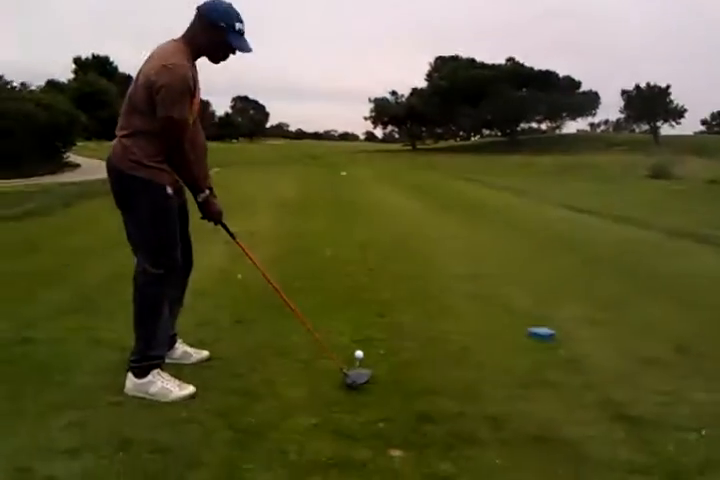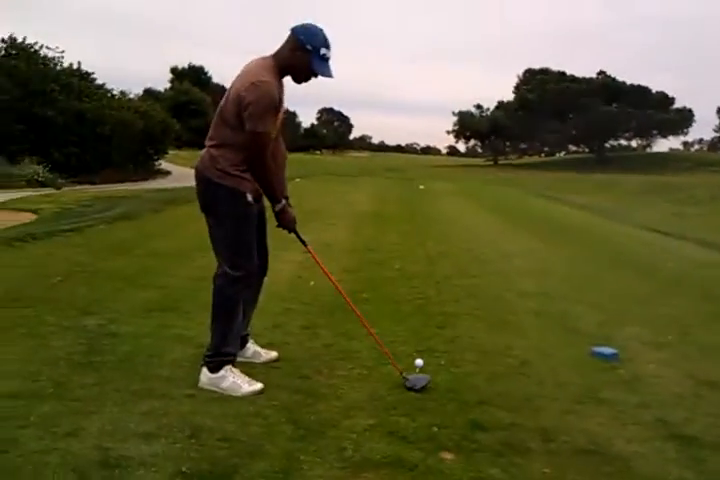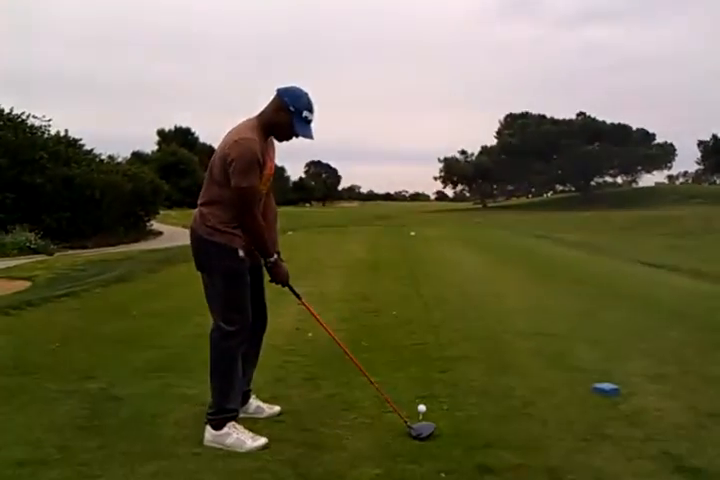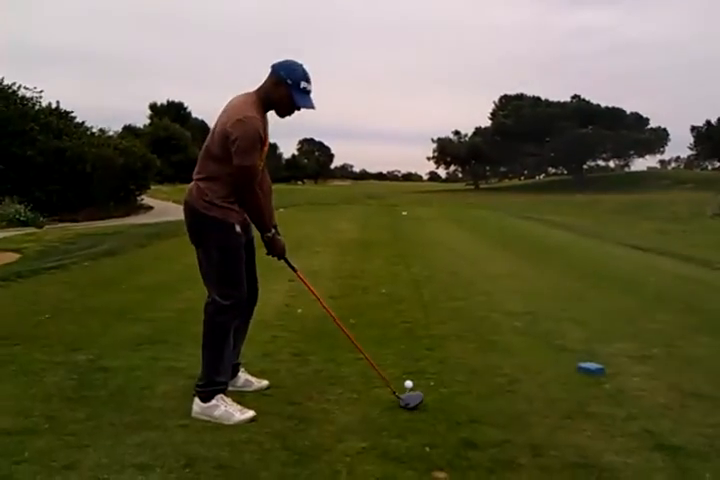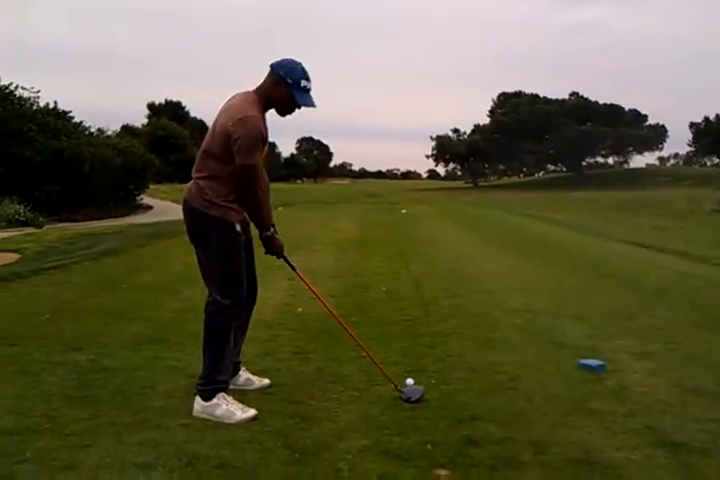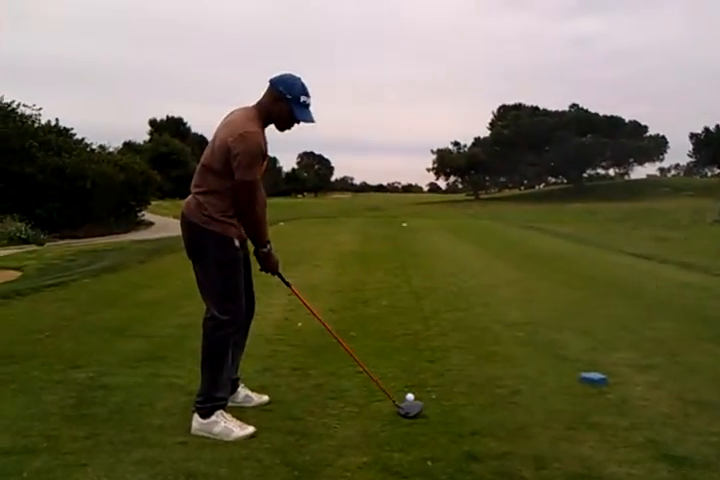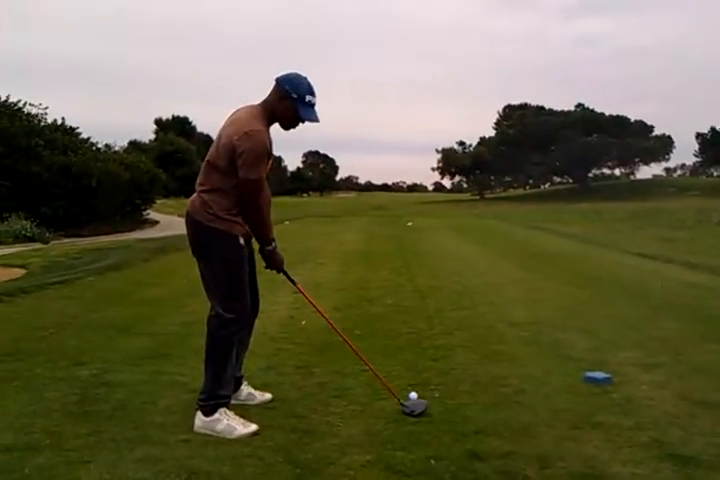
dt=0.4s
person 1, frame 1
left shoulder: (181, 59)
right shoulder: (175, 71)
left elbow: (190, 132)
right elbow: (176, 146)
left wrist: (205, 187)
right wrist: (203, 195)
left hip: (158, 173)
right hip: (140, 175)
left knee: (178, 262)
right knee: (158, 268)
left ankle: (164, 342)
right ankle: (142, 372)
person 1, frame 2
left shoulder: (269, 75)
right shoulder: (262, 88)
left elbow: (273, 145)
right elbow: (259, 157)
left wrist: (282, 197)
right wrist: (280, 205)
left hip: (241, 182)
right hip: (224, 182)
left knee: (255, 266)
right knee: (237, 270)
left ankle: (237, 341)
right ankle: (216, 366)
person 1, frame 3
left shoulder: (265, 141)
right shoulder: (245, 146)
left elbow: (266, 200)
right elbow: (248, 214)
left wrist: (273, 253)
right wrist: (272, 259)
left hip: (241, 241)
right hip: (218, 241)
left knee: (254, 322)
right knee: (233, 326)
left ankle: (240, 397)
right ankle: (219, 423)
person 1, frame 4
left shoulder: (254, 111)
right shoulder: (247, 123)
left elbow: (259, 176)
right elbow: (247, 189)
left wrist: (271, 226)
right wrist: (270, 233)
left hip: (230, 213)
right hip: (213, 214)
left knee: (245, 295)
right knee: (227, 301)
left ankle: (229, 370)
right ankle: (208, 396)
person 1, frame 5
left shoulder: (248, 105)
right shoulder: (249, 122)
left elbow: (257, 176)
right elbow: (249, 188)
left wrist: (269, 226)
right wrist: (268, 232)
left hip: (226, 211)
right hip: (212, 214)
left knee: (244, 294)
right knee: (227, 299)
left ankle: (229, 369)
right ankle: (209, 394)
person 1, frame 6
left shoulder: (247, 120)
right shoulder: (249, 137)
left elbow: (254, 193)
right elbow: (247, 204)
left wrist: (263, 243)
right wrist: (263, 249)
left hip: (222, 226)
right hip: (210, 228)
left knee: (242, 309)
right knee: (225, 315)
left ankle: (228, 386)
right ankle: (208, 413)
person 1, frame 7
left shoulder: (251, 117)
right shoulder: (254, 136)
left elbow: (258, 192)
right elbow: (252, 202)
left wrist: (267, 241)
right wrist: (268, 247)
left hip: (226, 223)
right hip: (216, 226)
left knee: (246, 307)
right knee: (230, 313)
left ankle: (230, 384)
right ankle: (210, 410)
